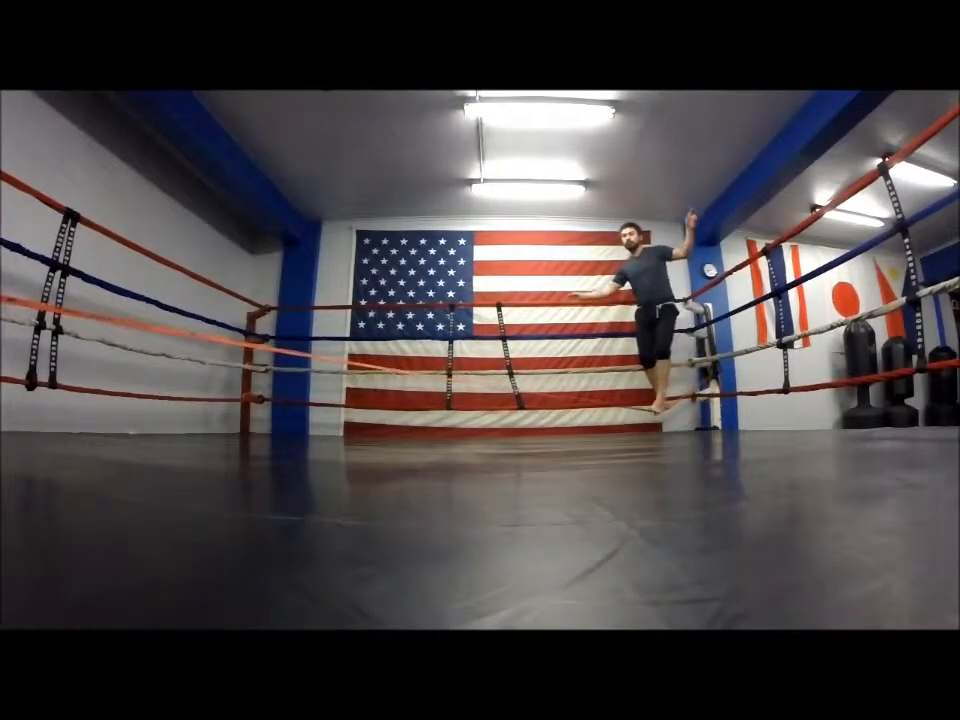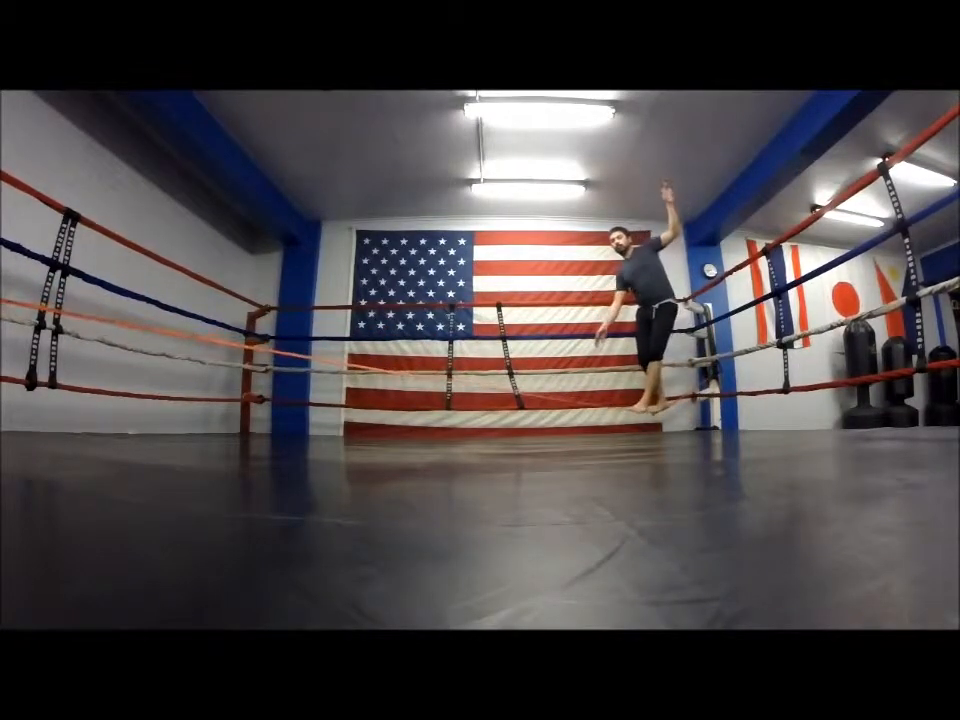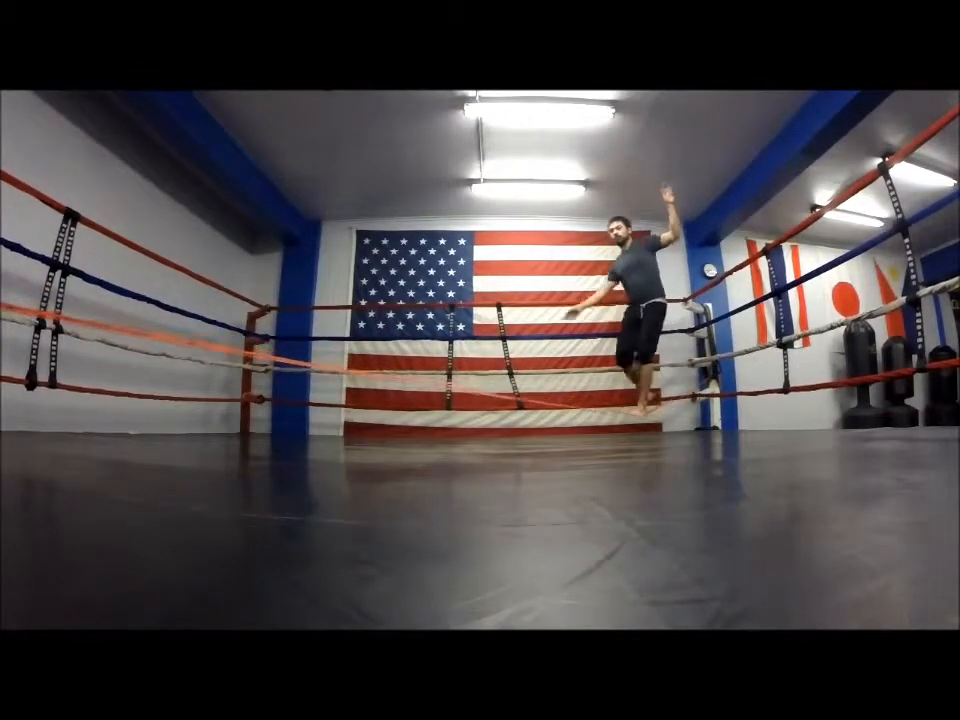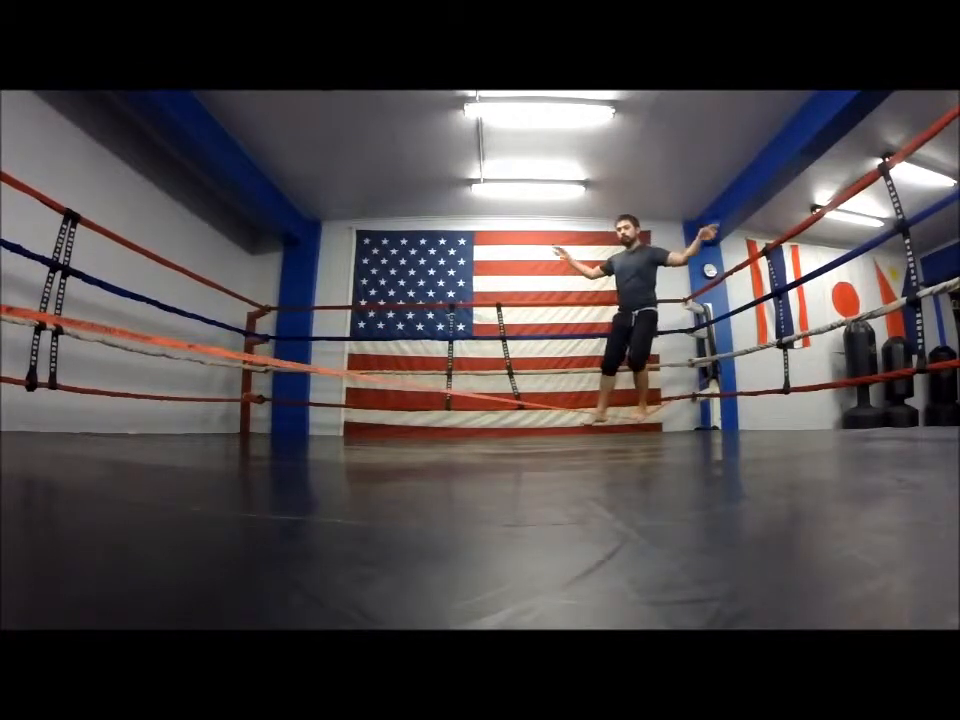
dt=0.4s
person 1, frame 1
left shoulder: (657, 252)
right shoulder: (626, 268)
left elbow: (684, 252)
right elbow: (608, 290)
left wrist: (690, 230)
right wrist: (584, 295)
left hip: (665, 308)
right hip: (644, 313)
left knee: (662, 349)
right knee: (646, 357)
left ankle: (660, 398)
right ankle: (662, 400)
person 1, frame 2
left shoulder: (648, 248)
right shoulder: (623, 272)
left elbow: (674, 232)
right elbow: (617, 302)
left wrist: (669, 203)
right wrist: (606, 324)
left hip: (665, 306)
right hip: (645, 311)
left knee: (655, 352)
right knee: (644, 357)
left ankle: (645, 401)
right ankle: (661, 400)
person 1, frame 3
left shoulder: (646, 245)
right shoulder: (618, 265)
left elbow: (674, 234)
right elbow: (603, 291)
left wrist: (670, 205)
right wrist: (581, 306)
left hip: (654, 306)
right hip: (633, 310)
left knee: (644, 353)
right knee: (622, 355)
left ankle: (642, 404)
right ankle: (644, 392)
person 1, frame 4
left shoulder: (651, 252)
right shoulder: (616, 260)
left elbow: (681, 259)
right elbow: (592, 273)
left wrist: (698, 239)
right wrist: (570, 260)
left hip: (644, 314)
right hip: (622, 316)
left knee: (636, 360)
right knee: (609, 362)
left ankle: (642, 407)
right ankle: (600, 411)
